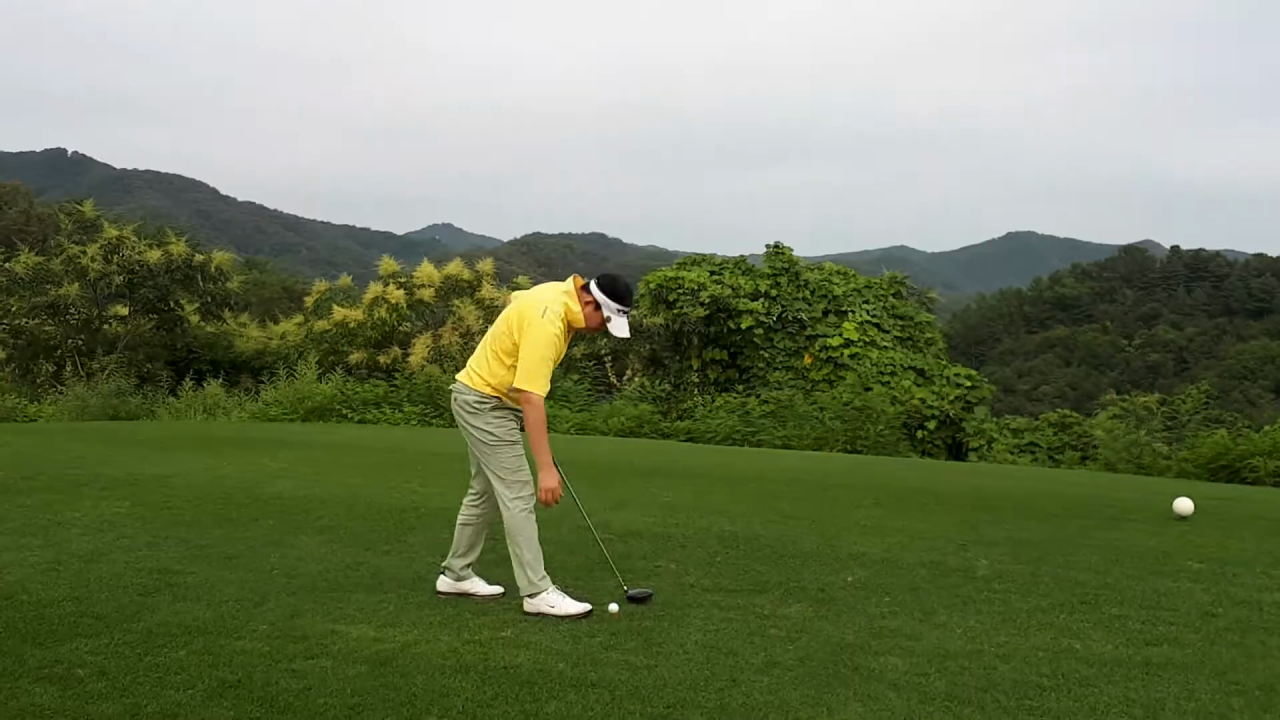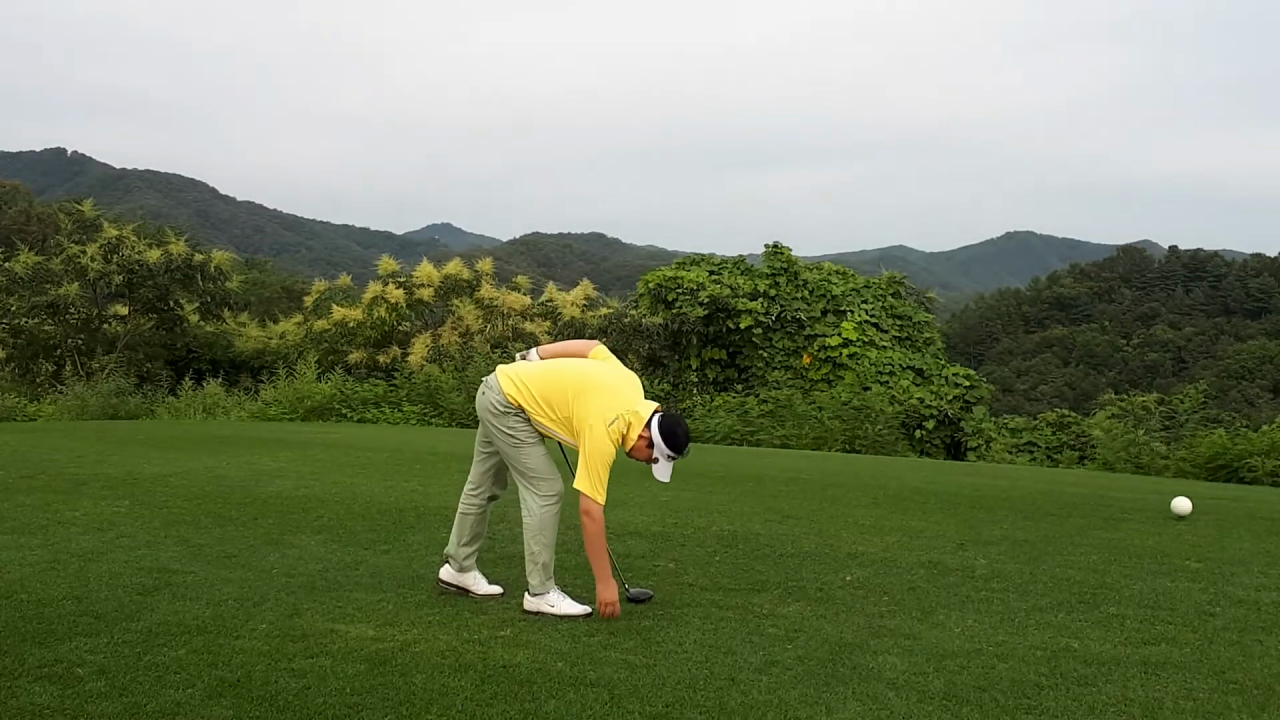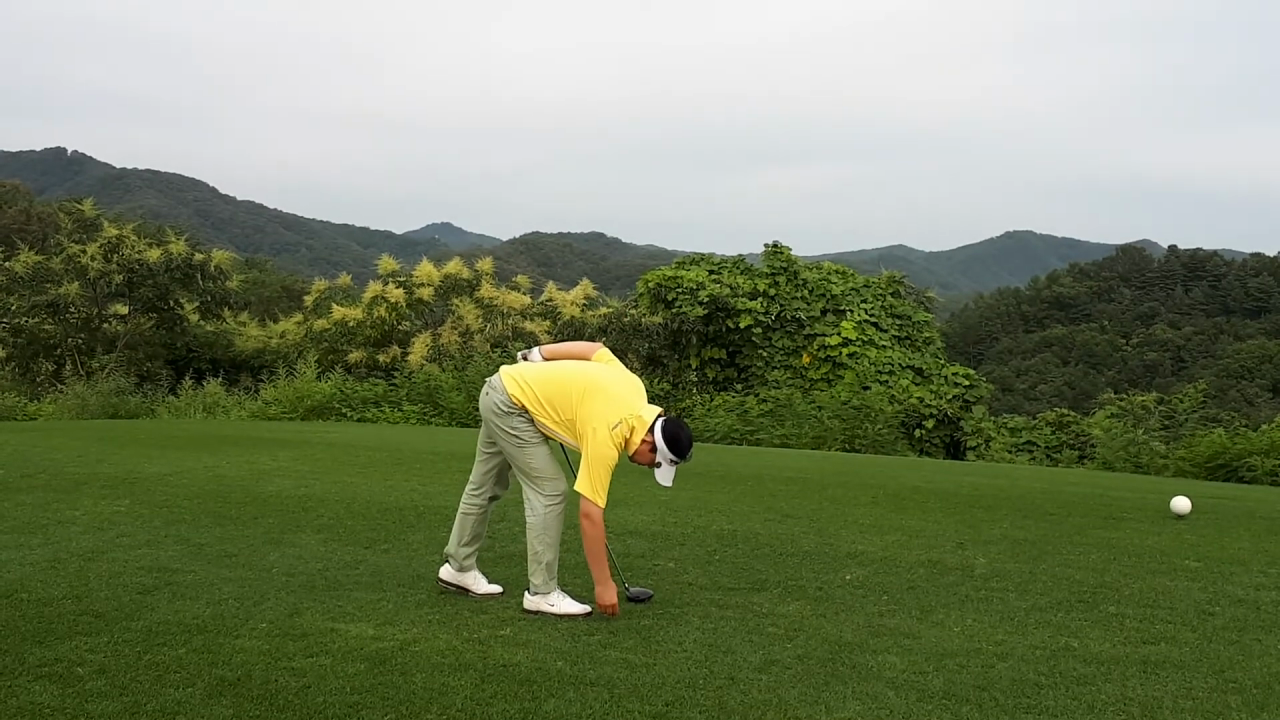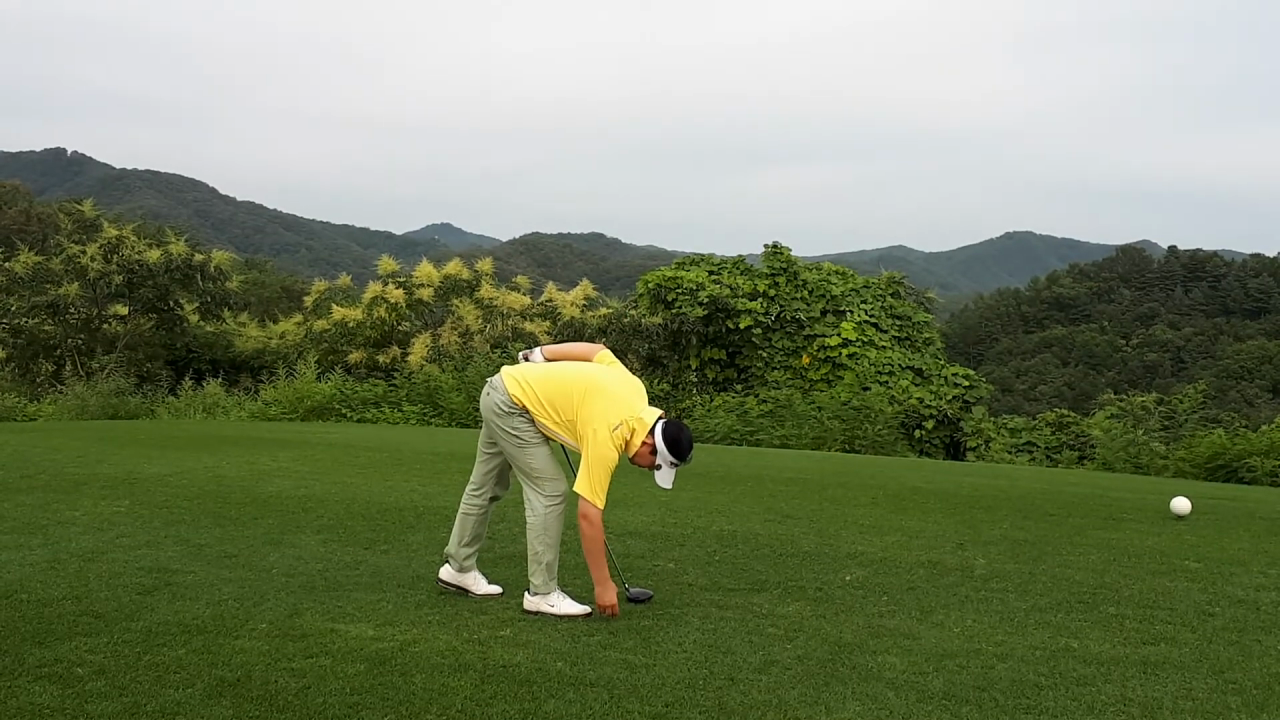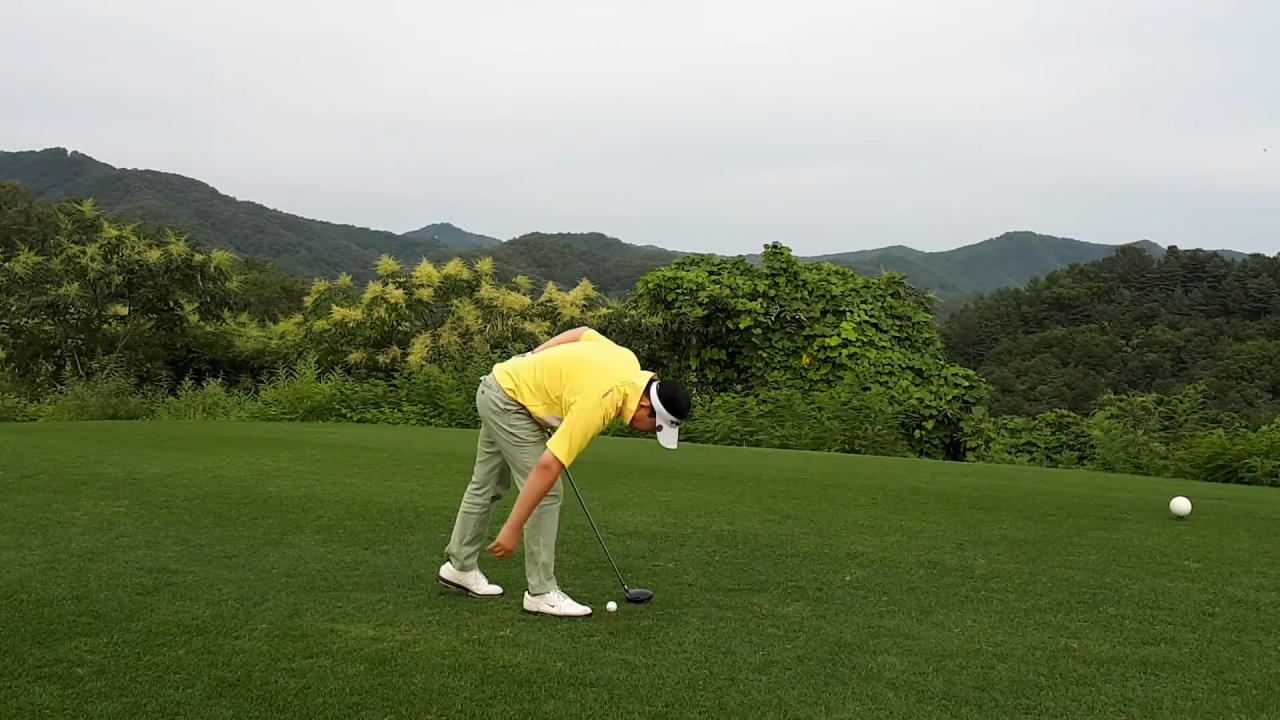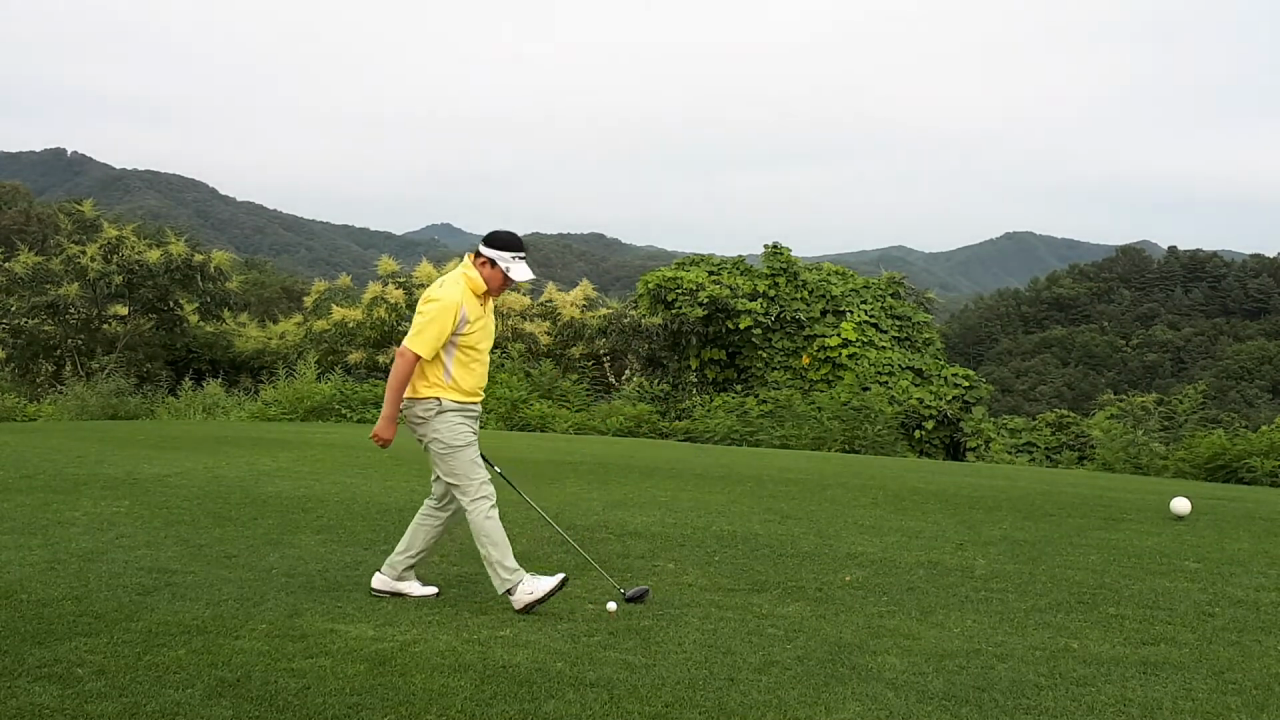
dt=0.7s
person 1, frame 1
left shoulder: (560, 293)
right shoulder: (549, 324)
left elbow: (515, 300)
right elbow: (531, 400)
right wrist: (546, 469)
left hip: (484, 396)
right hip: (483, 402)
left knee: (485, 492)
right knee: (518, 493)
left ankle: (457, 575)
right ankle: (537, 592)
person 1, frame 2
left shoulder: (631, 387)
right shoulder: (604, 432)
left elbow: (592, 347)
right elbow: (590, 511)
left wrist: (535, 357)
right wrist: (605, 582)
left hip: (501, 388)
right hip: (507, 404)
left knee: (484, 486)
right knee: (546, 492)
left ankle: (458, 567)
right ankle: (540, 592)
person 1, frame 3
left shoulder: (635, 390)
right shoulder: (607, 437)
left elbow: (596, 349)
right elbow: (590, 514)
left wrist: (536, 355)
right wrist: (604, 584)
left hip: (503, 389)
right hip: (510, 404)
left knee: (487, 486)
right knee: (549, 493)
left ankle: (459, 567)
right ankle: (542, 592)
person 1, frame 4
left shoulder: (635, 392)
right shoulder: (607, 438)
left elbow: (599, 351)
right elbow: (588, 515)
left wrist: (539, 355)
right wrist: (603, 585)
left hip: (505, 388)
right hip: (511, 404)
left knee: (486, 486)
right knee: (550, 493)
left ankle: (459, 567)
right ankle: (542, 593)
person 1, frame 5
left shoulder: (629, 366)
right shoulder: (598, 403)
left elbow: (582, 333)
right elbow: (547, 467)
left wrist: (534, 366)
right wrist: (513, 529)
left hip: (503, 387)
right hip: (507, 401)
left knee: (487, 484)
right knee: (546, 492)
left ankle: (459, 566)
right ankle: (542, 592)
person 1, frame 6
left shoulder: (482, 294)
right shoulder: (450, 297)
right elbow: (406, 356)
right wrist: (387, 418)
left hip: (459, 408)
right hip: (437, 410)
left knee: (447, 499)
right knee: (478, 496)
left ankle: (394, 574)
right ankle: (517, 585)
